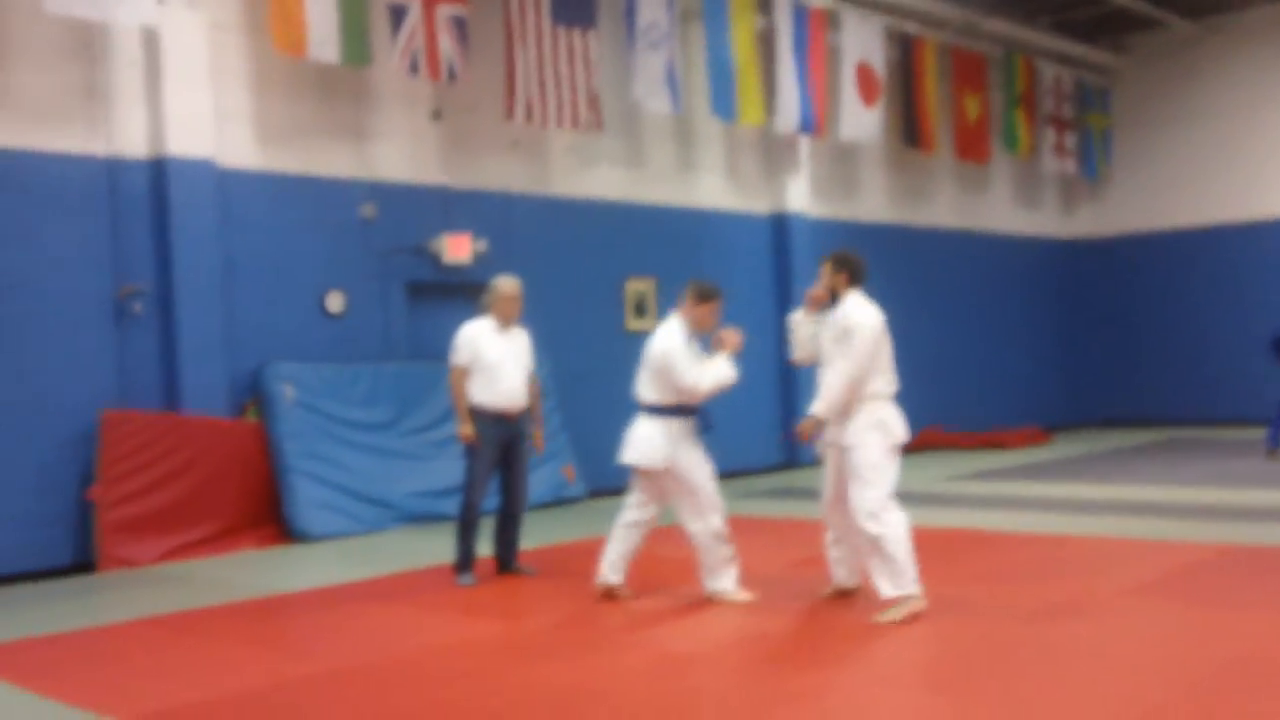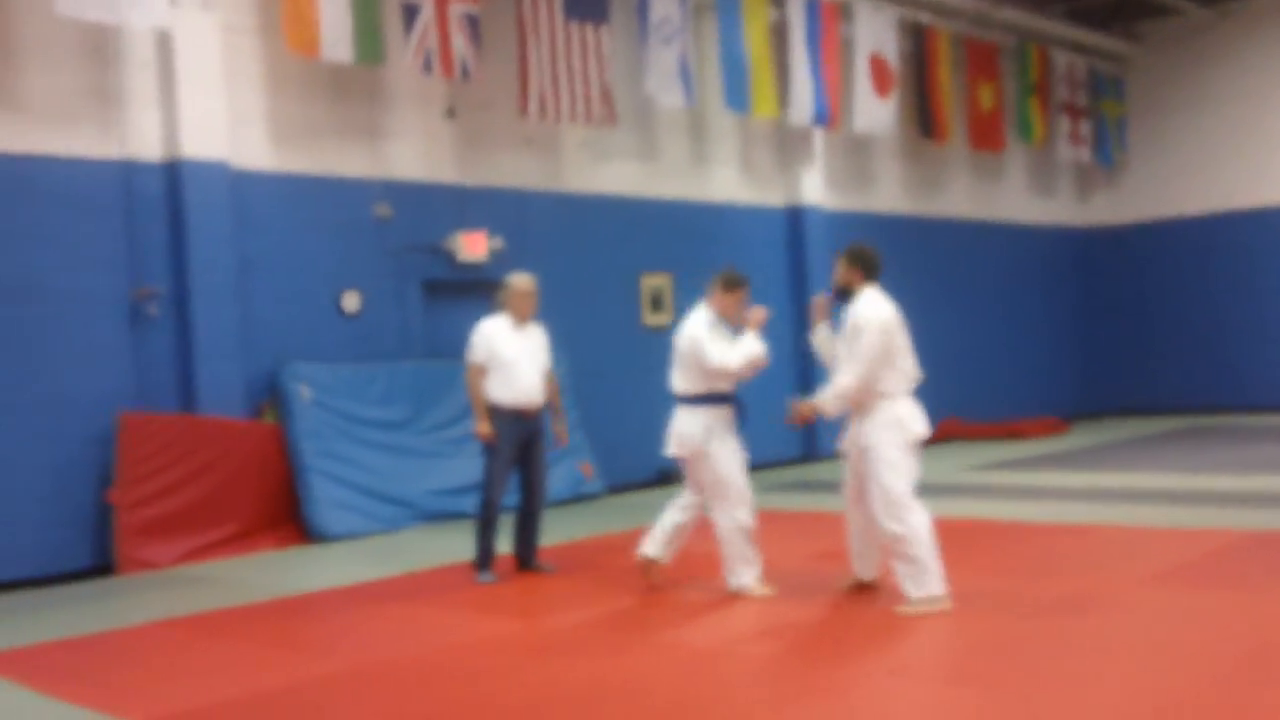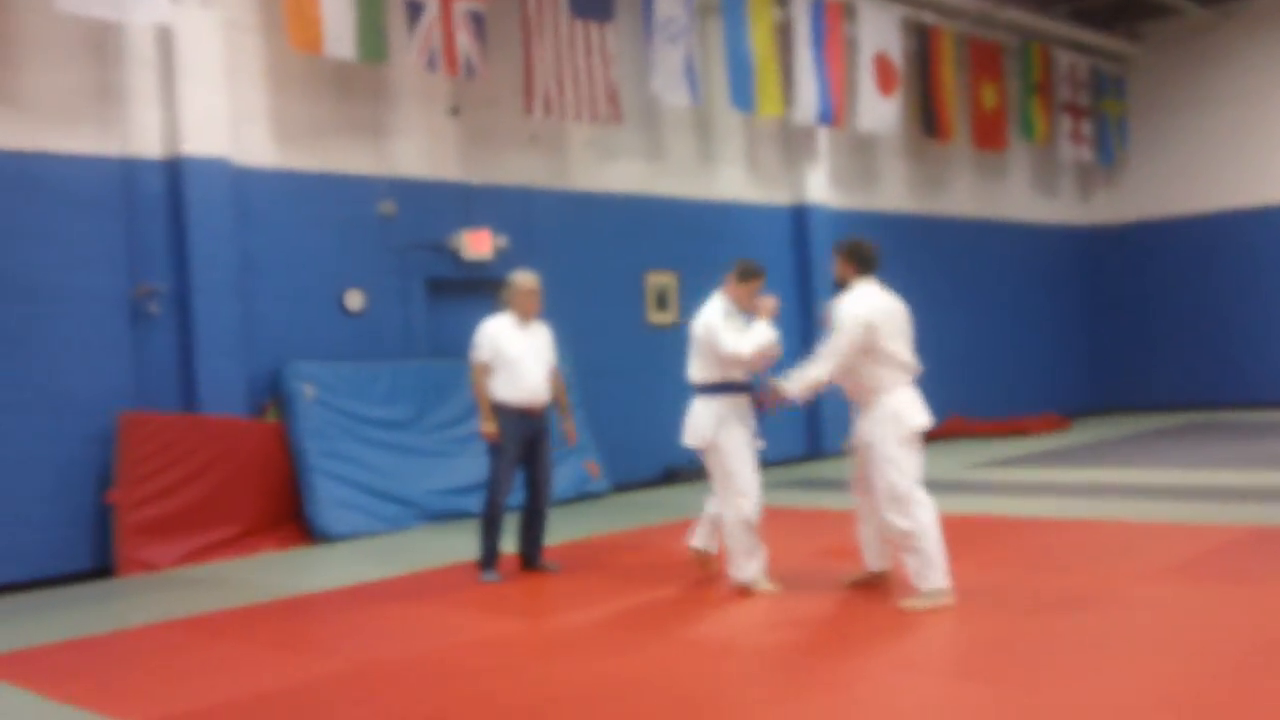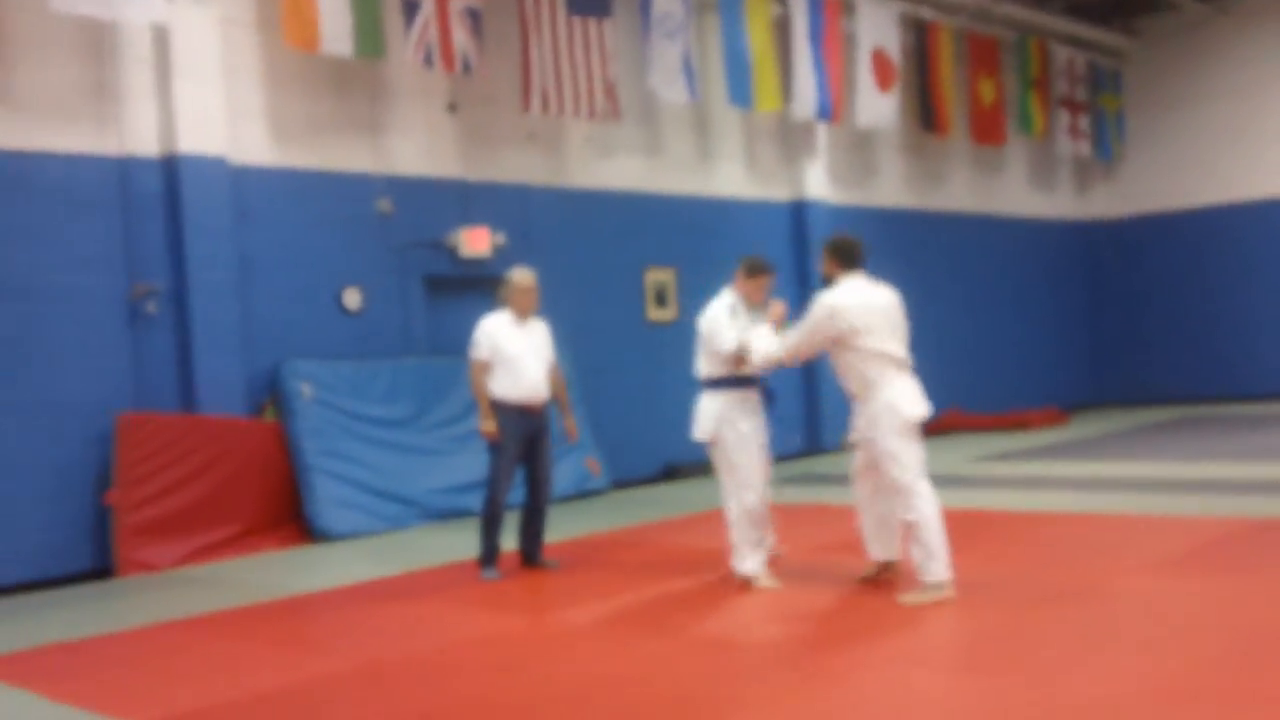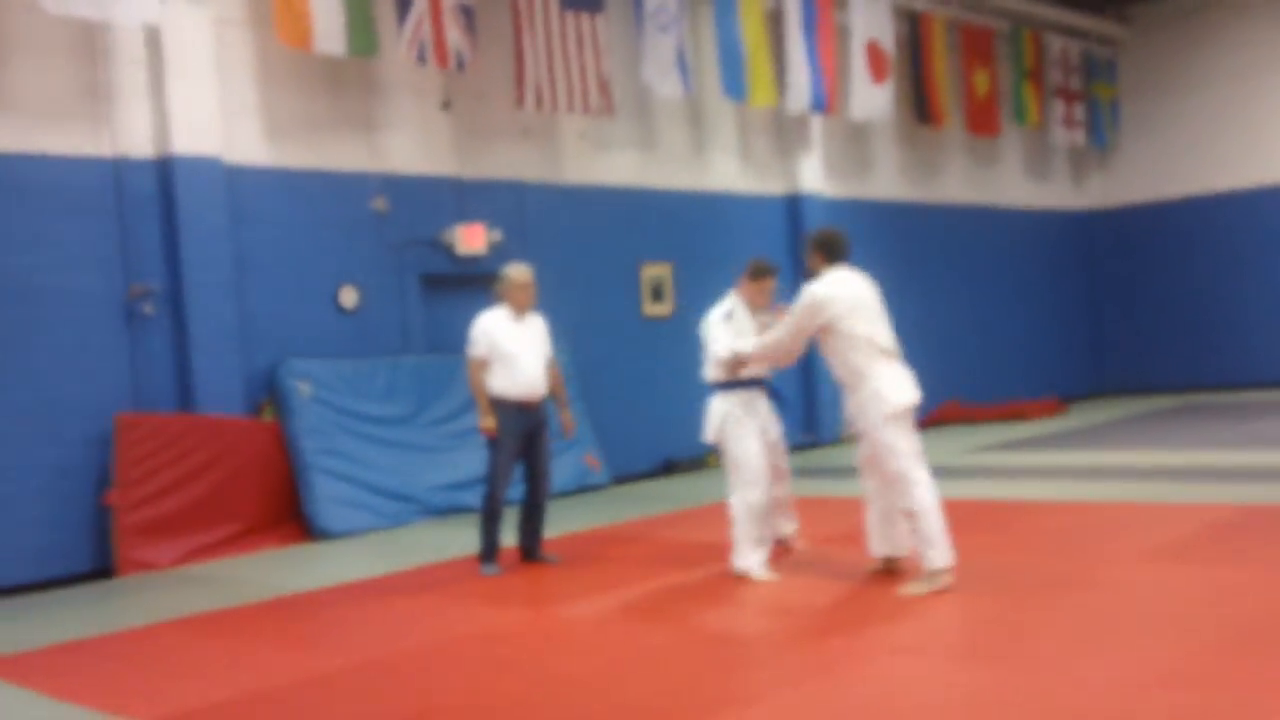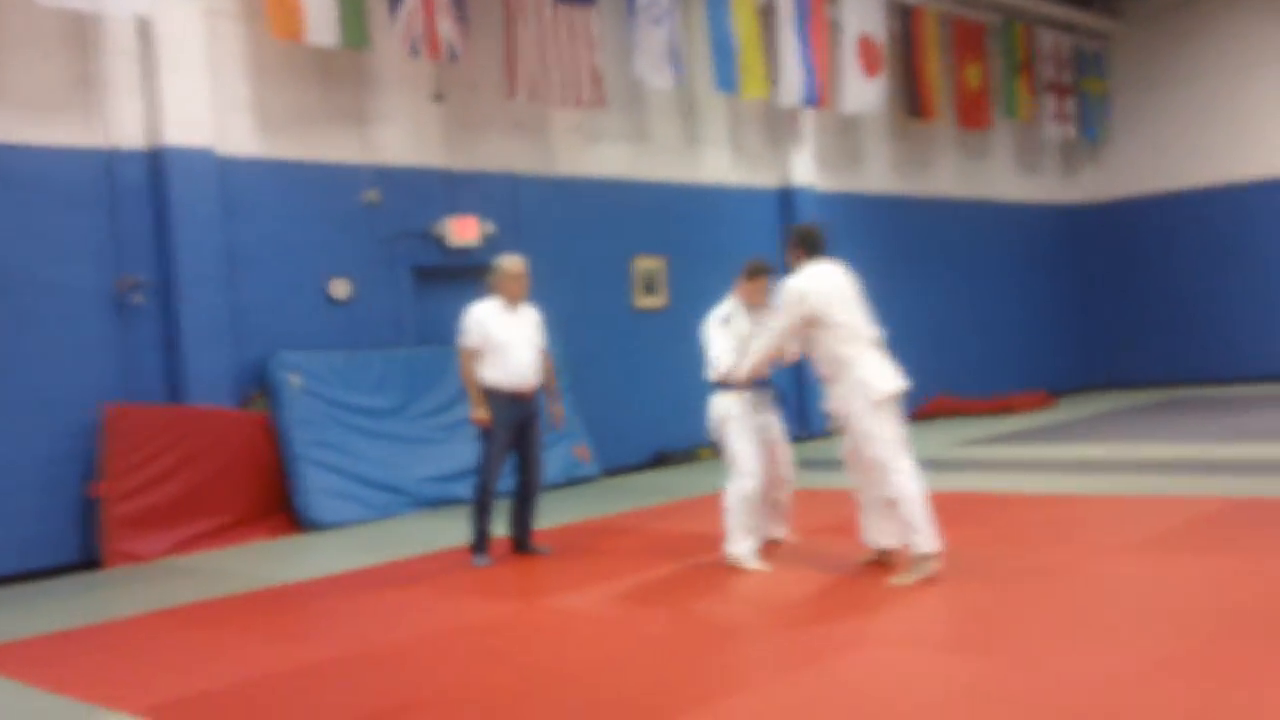
dt=0.1s
person 1, frame 1
left shoulder: (859, 315)
right shoulder: (839, 316)
left elbow: (846, 375)
right elbow: (804, 354)
left wrist: (816, 417)
right wrist: (808, 311)
left hip: (869, 423)
right hip: (846, 424)
left knee: (873, 509)
right knee: (837, 506)
left ankle: (906, 594)
right ankle: (845, 579)
person 1, frame 2
left shoulder: (871, 312)
right shoulder: (863, 310)
left elbow: (856, 375)
right elbow: (839, 360)
left wrist: (816, 406)
right wrist: (820, 326)
left hip: (888, 421)
right hip: (868, 420)
left knee: (895, 507)
right knee: (858, 500)
left ankle: (931, 593)
right ankle: (864, 573)
person 1, frame 3
left shoulder: (853, 306)
right shoulder: (889, 300)
left elbow: (830, 363)
left wrist: (788, 389)
left hip: (890, 413)
right hip: (885, 409)
left knee: (903, 500)
right knee: (867, 488)
left ankle: (937, 587)
right ankle: (877, 566)
person 1, frame 4
left shoulder: (833, 301)
right shoulder: (885, 292)
left elbow: (798, 346)
left wrist: (755, 350)
left hip: (886, 403)
right hip: (885, 399)
left knee: (907, 490)
right knee: (869, 479)
left ankle: (937, 580)
right ankle: (885, 558)
person 1, frame 5
left shoulder: (819, 293)
right shoulder: (859, 282)
left elbow: (785, 339)
left wrist: (748, 354)
left hip: (878, 392)
right hip: (885, 384)
left knee: (906, 476)
right knee: (879, 471)
left ankle: (939, 566)
right ankle: (891, 552)
person 1, frame 6
left shoulder: (799, 286)
right shoulder: (838, 274)
left elbow: (776, 338)
left wrist: (743, 371)
left hip: (859, 382)
right hip: (870, 375)
left knee: (889, 466)
right knee: (864, 462)
left ankle: (926, 553)
right ankle: (885, 544)
person 2, frame 1
left shoulder: (678, 336)
right shoulder: (674, 341)
left elbow: (696, 379)
right elbow: (697, 386)
left wrist: (721, 355)
right wrist: (725, 355)
left hip: (654, 434)
right hip: (668, 435)
left knee: (640, 509)
right knee: (705, 508)
left ankle: (610, 578)
right ankle: (721, 584)
person 2, frame 2
left shoulder: (710, 325)
right shoulder: (699, 328)
left elbow: (734, 364)
right elbow: (730, 365)
left wrist: (750, 333)
right wrist: (752, 333)
left hip: (702, 421)
right hip: (705, 424)
left knee: (696, 497)
right knee: (734, 500)
left ankle: (652, 553)
right ankle: (744, 579)
person 2, frame 3
left shoulder: (735, 315)
right shoulder: (713, 317)
left elbow: (762, 358)
right elbow: (742, 353)
left wrist: (764, 322)
right wrist: (763, 321)
left hip: (733, 410)
right hip: (718, 414)
left knee: (731, 488)
right knee: (740, 493)
left ankle: (704, 543)
right ankle: (747, 572)
person 2, frame 4
left shoulder: (747, 312)
right shoulder: (718, 313)
right elbow: (735, 351)
left wrist: (771, 324)
right wrist: (769, 325)
left hip: (745, 403)
right hip: (725, 407)
left knee: (754, 479)
right knee: (745, 486)
left ankle: (756, 544)
right ankle: (749, 566)
person 2, frame 5
left shoulder: (761, 316)
right shoulder: (720, 317)
right elbow: (725, 357)
left hip: (757, 403)
right hip: (731, 408)
left knee: (776, 472)
right knee: (751, 484)
left ankle: (781, 531)
right ankle: (748, 560)
person 2, frame 6
left shoulder: (764, 316)
right shoulder: (719, 319)
right elbow: (725, 364)
left hip: (762, 401)
right hip: (733, 404)
left knee: (779, 472)
right knee: (747, 475)
left ankle: (773, 530)
right ankle: (741, 549)
person 3, frame 1
left shoulder: (523, 336)
right shoulder: (472, 331)
right elbow: (457, 378)
left wrist: (536, 423)
right wrist: (464, 421)
left hip: (515, 424)
right hip: (485, 422)
left knee: (515, 496)
right knee: (475, 495)
left ankle: (507, 559)
right ankle: (464, 565)
person 3, frame 2
left shoulder: (539, 332)
right shoulder: (488, 329)
left elbow: (548, 379)
right elbow: (474, 376)
left wrist: (558, 419)
right wrist: (481, 419)
left hip: (533, 420)
right hip: (503, 420)
left knee: (534, 493)
right knee: (494, 493)
left ankle: (526, 557)
right ankle: (483, 564)
person 3, frame 3
left shoulder: (544, 330)
right shoulder: (492, 328)
left elbow: (554, 377)
right elbow: (479, 376)
left wrist: (566, 416)
right wrist: (486, 418)
left hip: (538, 419)
right hip: (508, 418)
left knee: (539, 491)
right knee: (499, 492)
left ankle: (531, 556)
right ankle: (488, 562)
person 3, frame 4
left shoulder: (542, 327)
right shoulder: (490, 326)
left elbow: (553, 373)
right elbow: (478, 374)
left wrist: (566, 413)
right wrist: (486, 417)
left hip: (538, 416)
right hip: (507, 416)
left knee: (540, 489)
right knee: (498, 490)
left ankle: (532, 553)
right ankle: (488, 560)
person 3, frame 5
left shoulder: (538, 323)
right shoulder: (487, 322)
left elbow: (551, 368)
right elbow: (475, 371)
left wrist: (564, 407)
right wrist: (485, 413)
left hip: (536, 412)
right hip: (506, 412)
left knee: (539, 483)
right knee: (498, 485)
left ankle: (531, 547)
right ankle: (489, 556)
person 3, frame 6
left shoulder: (532, 313)
right shoulder: (480, 312)
left elbow: (544, 358)
right elbow: (468, 362)
left wrist: (554, 399)
right wrist: (478, 404)
left hip: (528, 402)
right hip: (498, 402)
left knee: (531, 474)
right knee: (489, 476)
left ankle: (522, 539)
right ankle: (480, 547)
